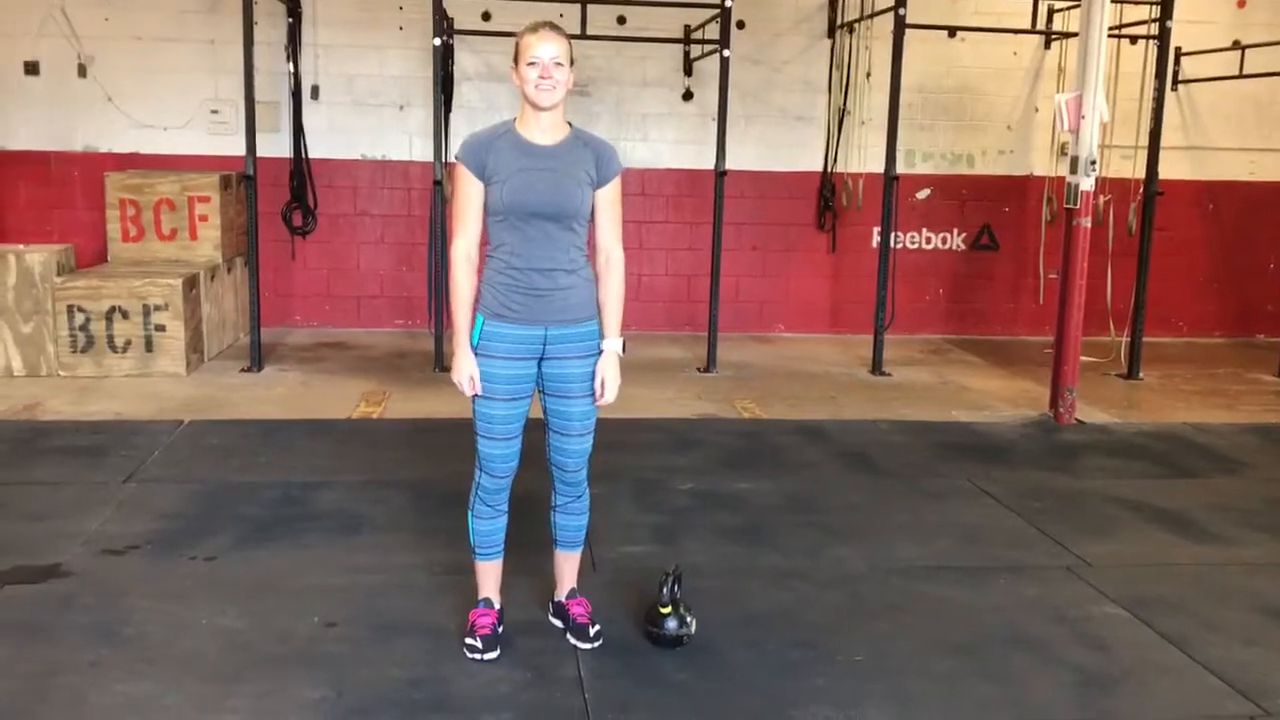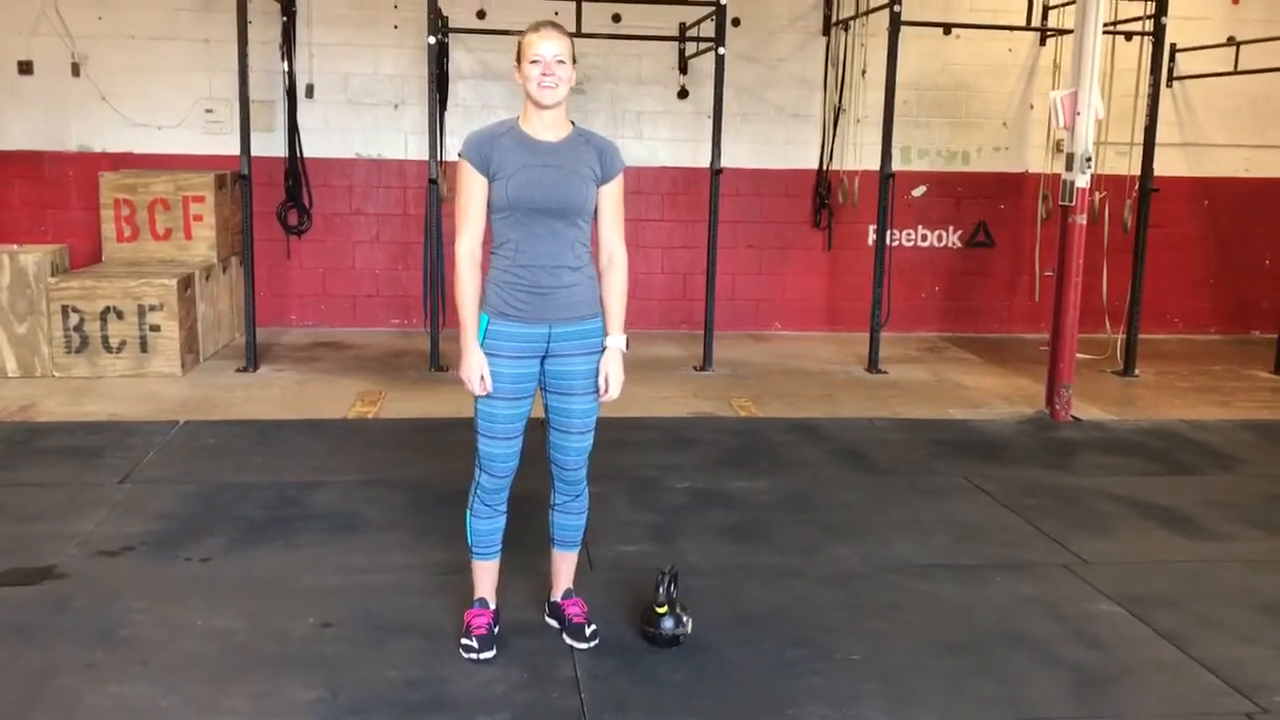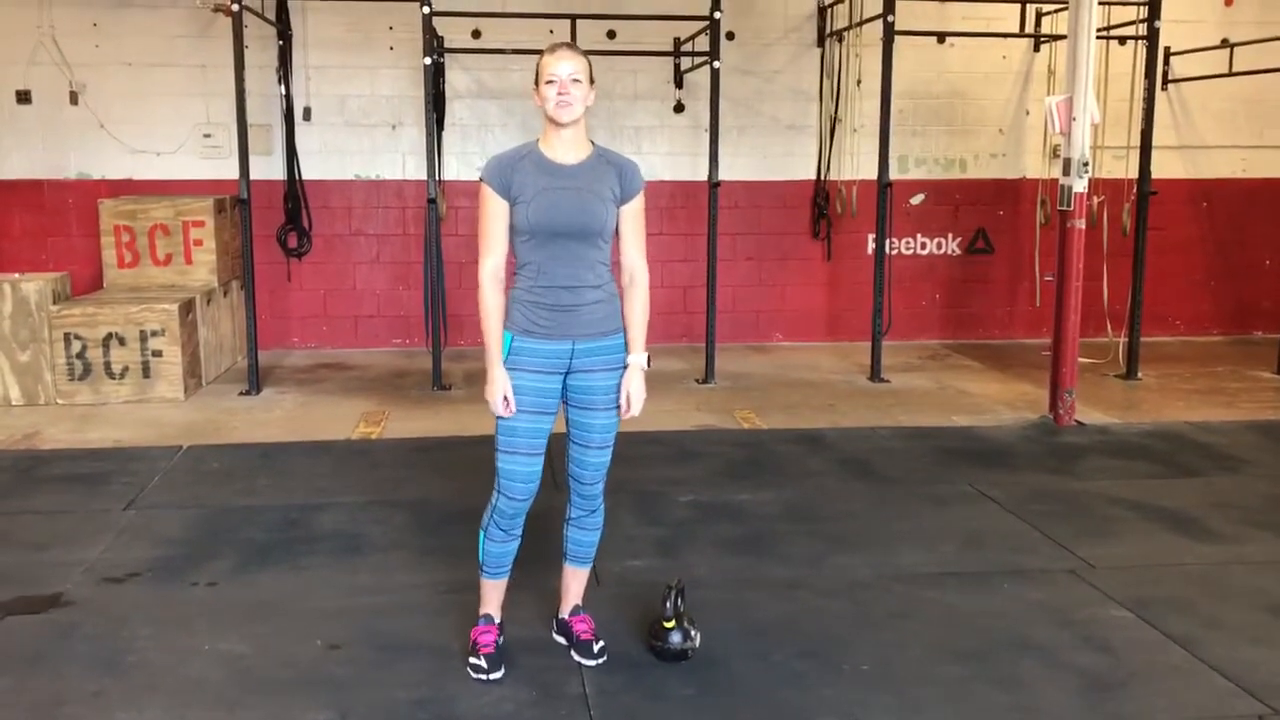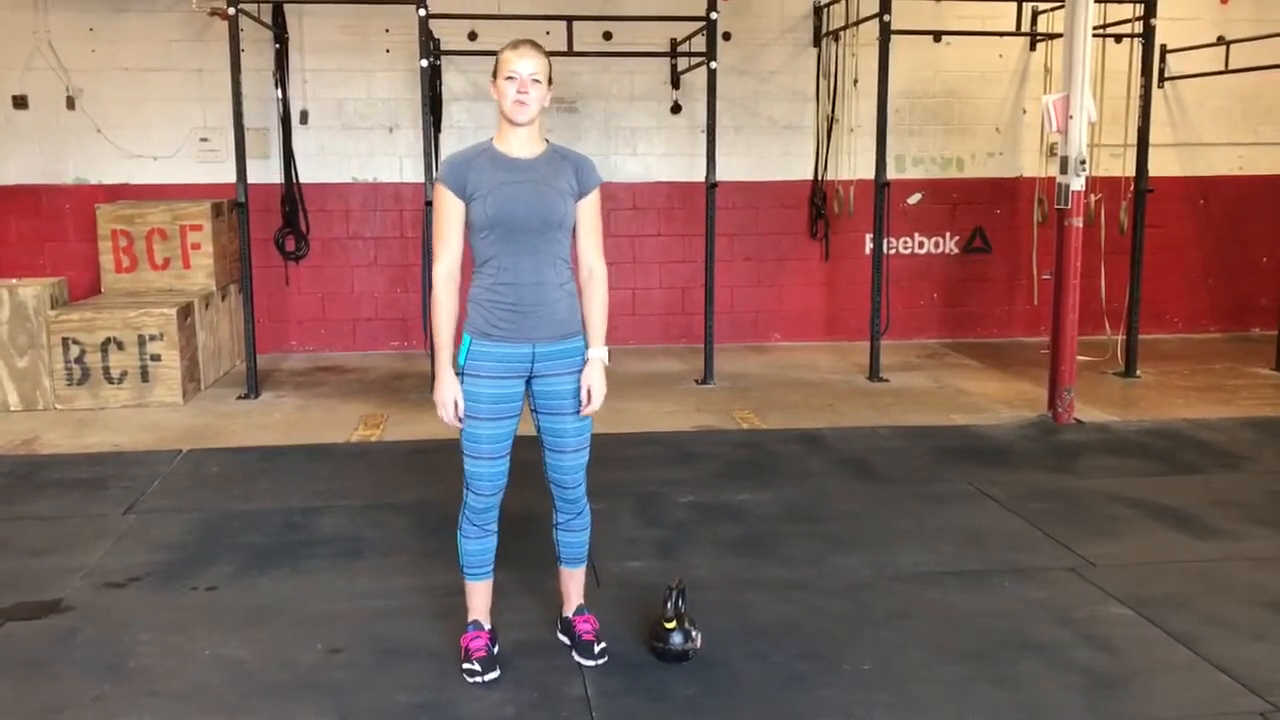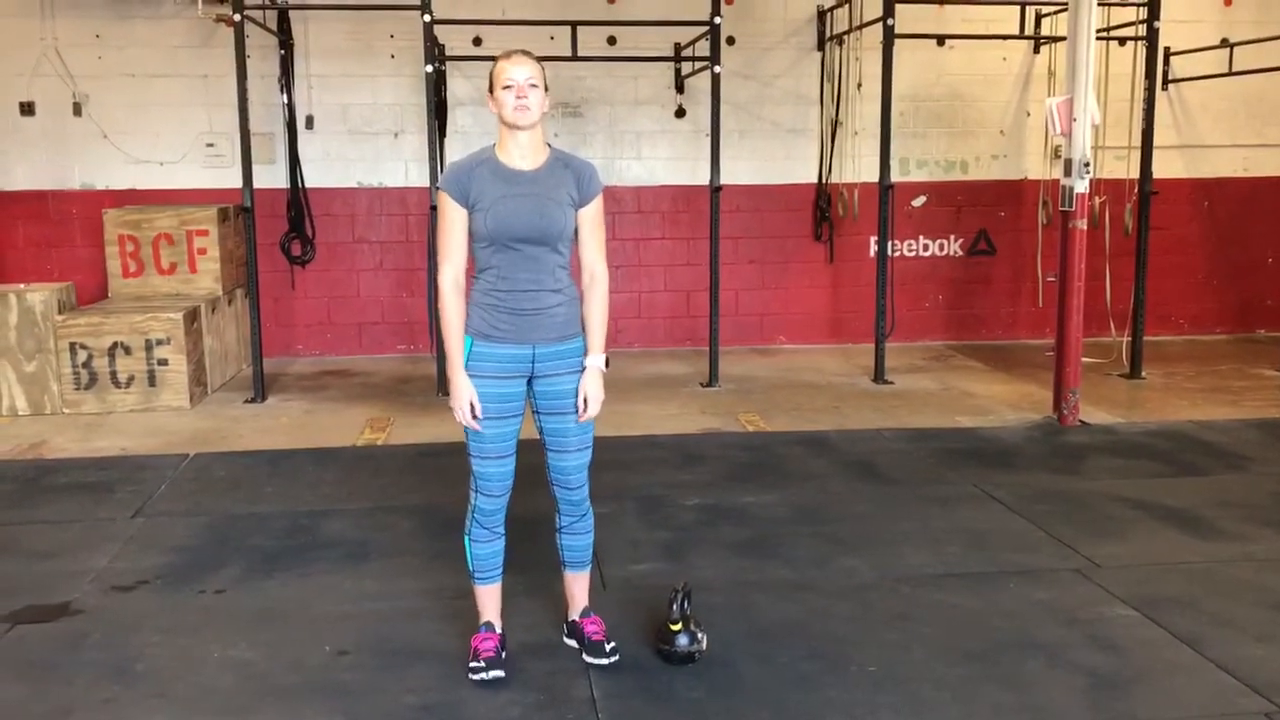
dt=1s
person 1, frame 1
left shoulder: (597, 155)
right shoulder: (481, 149)
left elbow: (610, 256)
right elbow: (463, 251)
left wrist: (611, 346)
right wrist: (461, 344)
left hip: (576, 334)
right hip: (503, 333)
left knee: (572, 473)
right knee: (494, 473)
left ankle: (568, 597)
right ankle: (487, 604)
person 1, frame 2
left shoulder: (600, 154)
right shoulder: (484, 146)
left elbow: (612, 254)
right elbow: (467, 249)
left wrist: (615, 343)
right wrist: (469, 342)
left hip: (579, 333)
right hip: (506, 331)
left knee: (571, 472)
right knee: (493, 472)
left ankle: (563, 596)
right ankle: (483, 604)
person 1, frame 3
left shoulder: (621, 173)
right shoulder: (506, 170)
left elbow: (635, 273)
right elbow: (491, 272)
left wrist: (636, 361)
right wrist: (494, 364)
left hip: (602, 349)
right hip: (531, 347)
left knee: (588, 488)
right knee: (513, 491)
left ankle: (571, 613)
right ankle: (488, 619)
person 1, frame 4
left shoulder: (577, 169)
right shoulder: (462, 168)
left elbow: (592, 268)
right elbow: (445, 272)
left wrist: (597, 356)
right wrist: (443, 367)
left hip: (563, 350)
right hip: (489, 351)
left knee: (571, 488)
right knee: (482, 493)
left ankle: (575, 613)
right ankle: (478, 626)
person 1, frame 5
left shoulder: (578, 175)
right shoulder: (464, 176)
left elbow: (594, 275)
right elbow: (450, 279)
left wrist: (595, 362)
right wrist: (456, 370)
left hip: (564, 351)
right hip: (491, 353)
left knee: (573, 488)
right knee: (489, 494)
left ankle: (580, 616)
right ankle: (489, 629)
